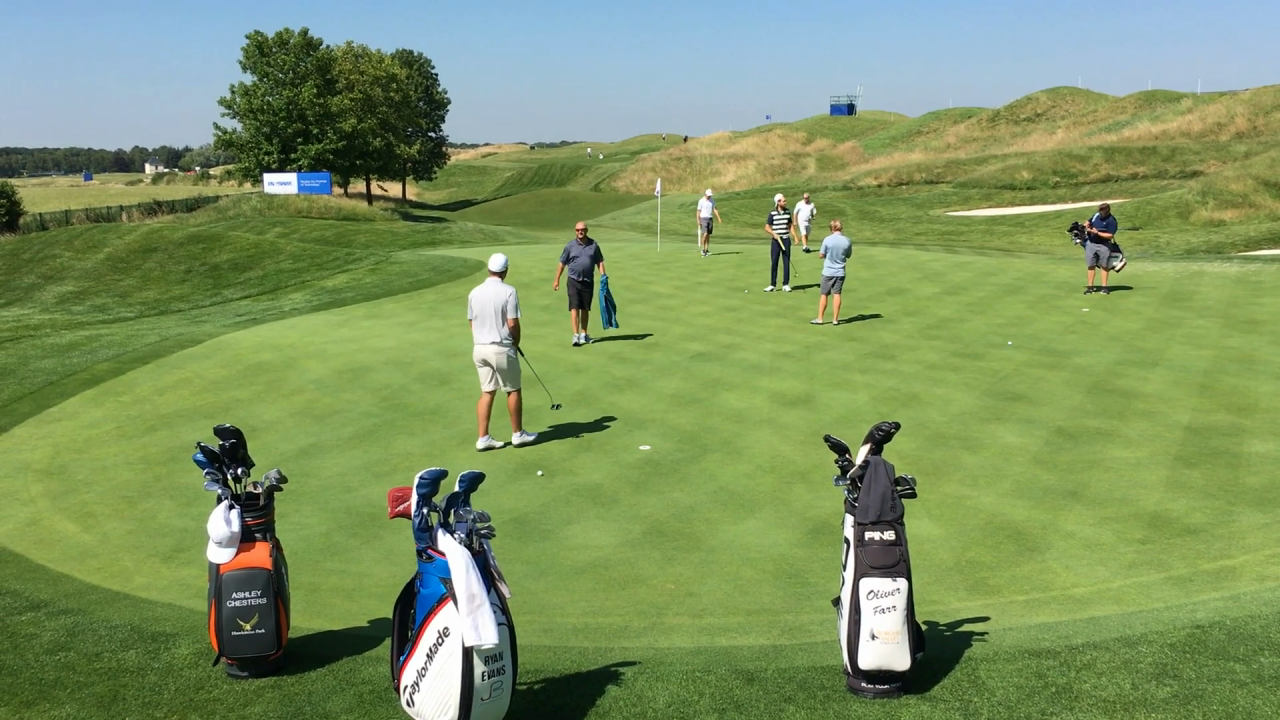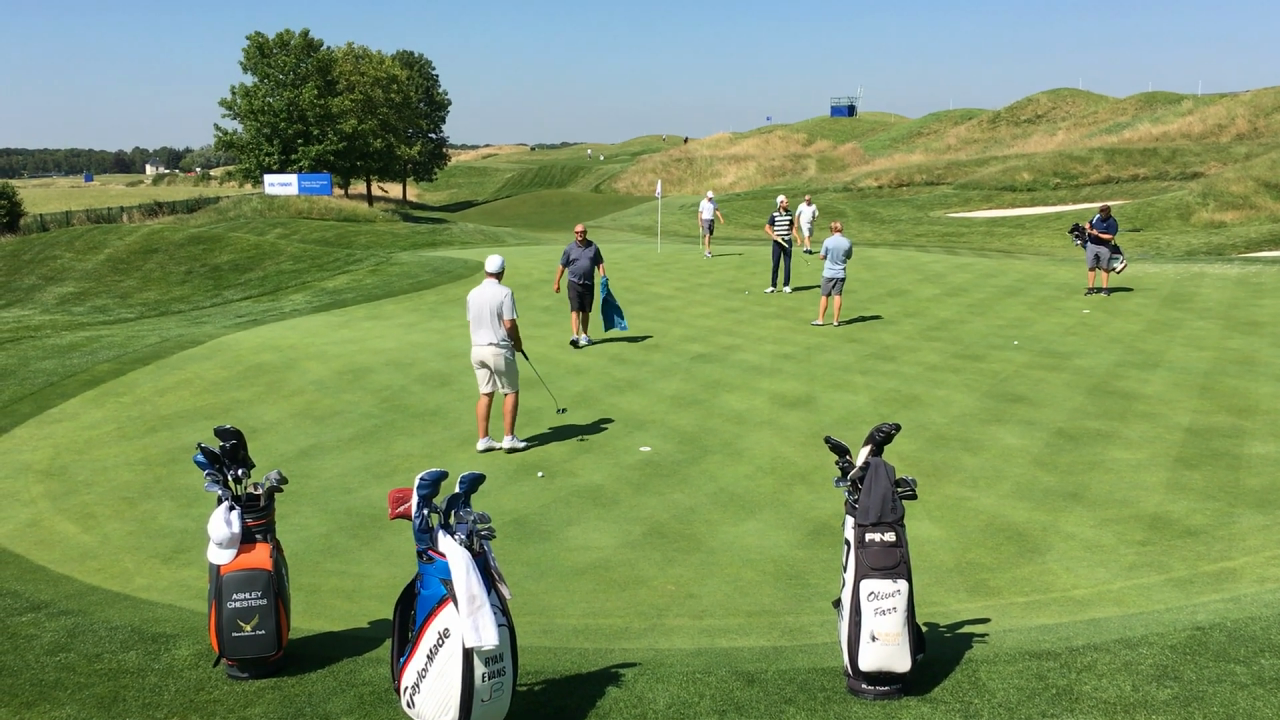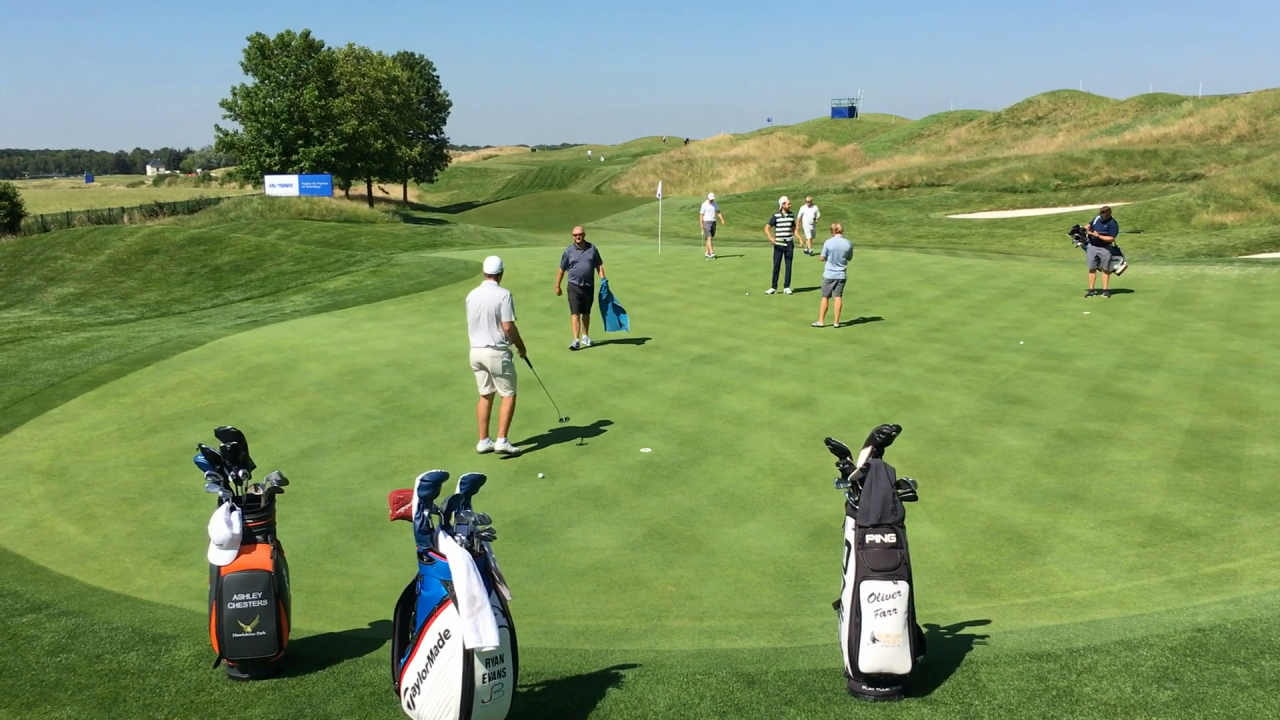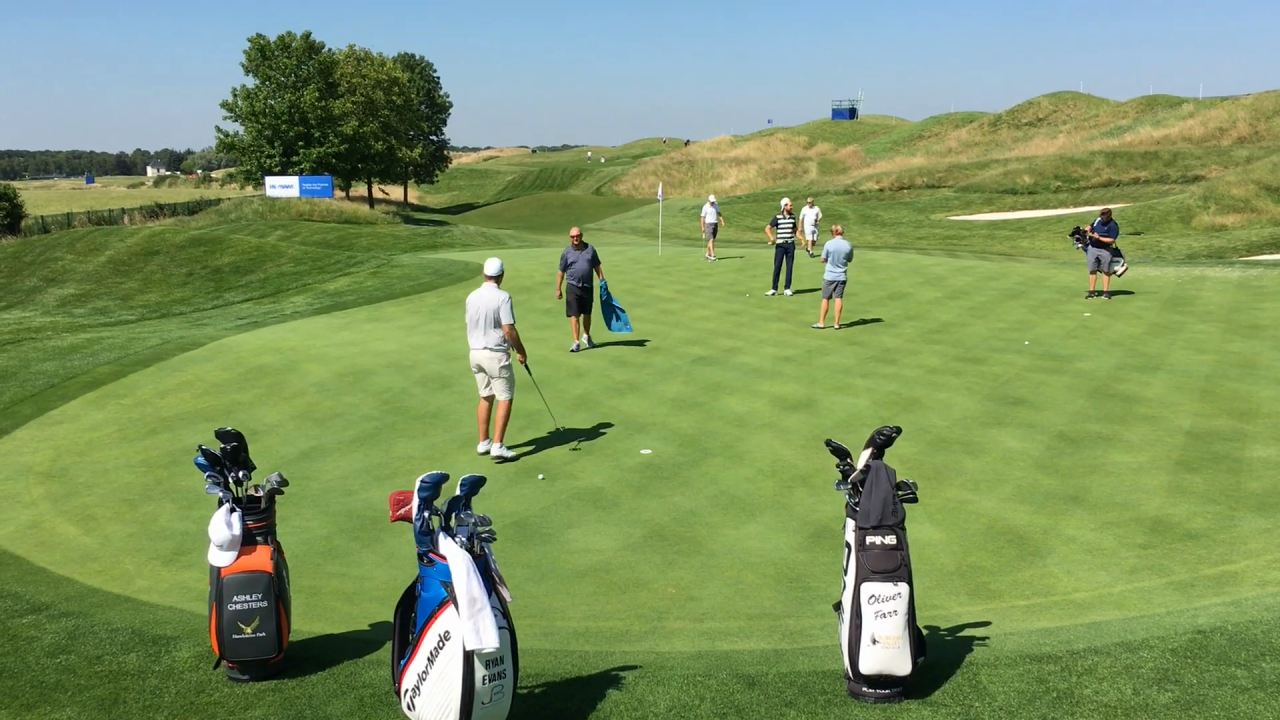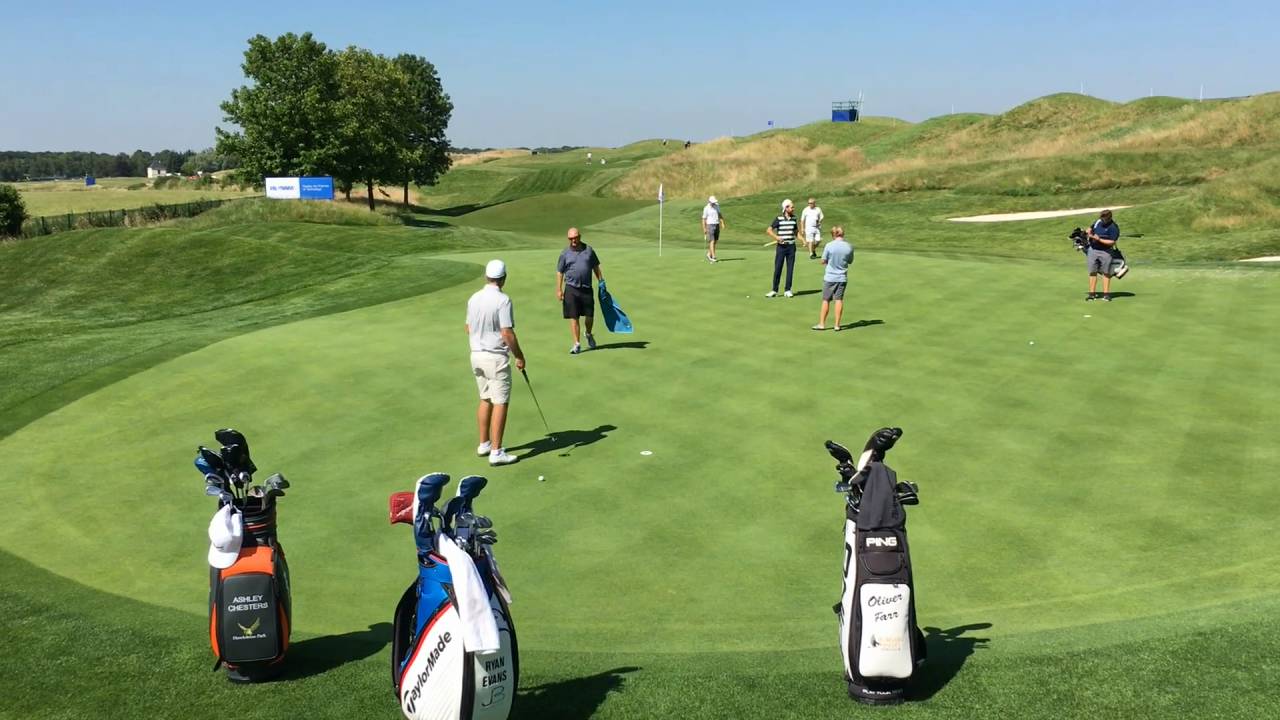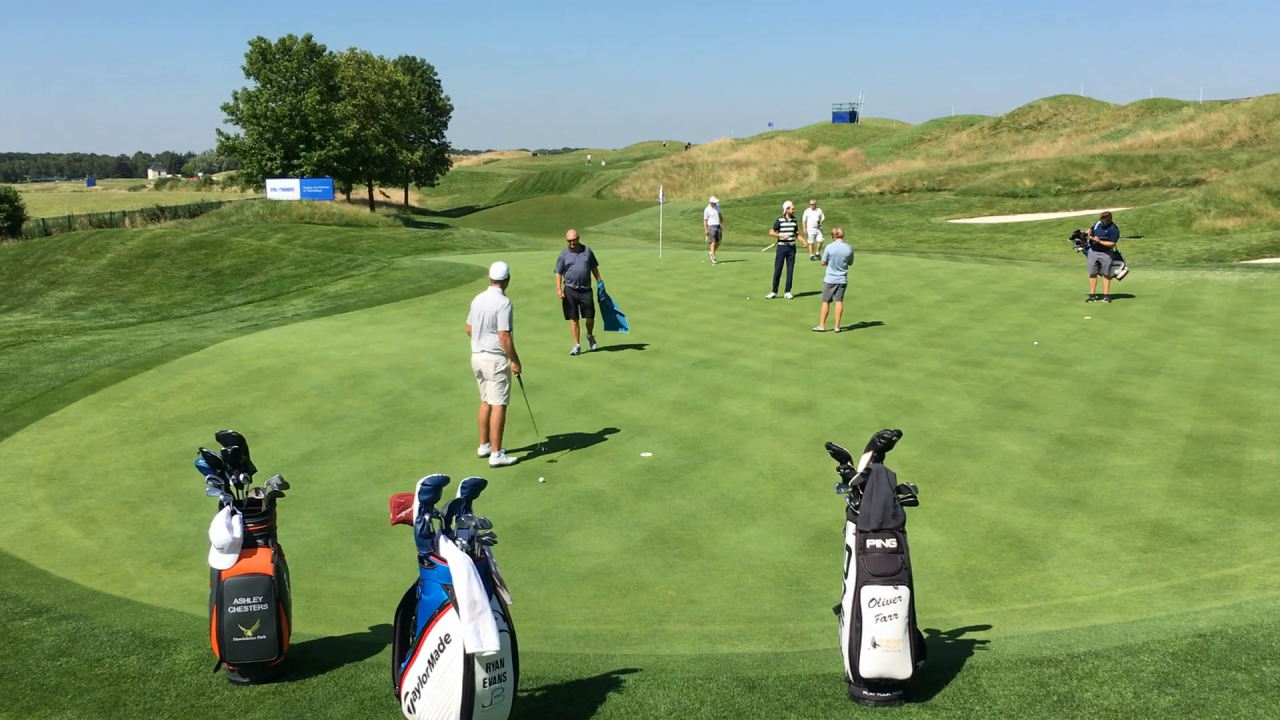
dt=0.1s
person 1, frame 1
left shoulder: (475, 293)
right shoulder: (509, 291)
left elbow: (472, 323)
right elbow: (513, 323)
right wrist: (516, 340)
left hip: (480, 348)
right hip: (501, 349)
left knee: (487, 393)
right knee: (513, 390)
left ankle: (483, 438)
right ankle: (518, 433)
person 1, frame 2
left shoulder: (472, 294)
right shoulder: (505, 292)
right elbow: (510, 324)
right wrist: (518, 342)
left hip: (477, 350)
right hip: (499, 350)
left knee: (485, 394)
right knee: (511, 392)
left ankle: (483, 440)
right ankle: (509, 438)
person 1, frame 3
left shoulder: (471, 295)
right shoulder: (503, 294)
right elbow: (508, 327)
right wrist: (520, 346)
left hip: (476, 351)
right hip: (497, 352)
left knee: (485, 396)
right knee: (508, 394)
left ankle: (484, 441)
right ankle: (502, 440)
person 1, frame 4
left shoulder: (471, 297)
right shoulder: (502, 297)
right elbow: (509, 329)
right wrist: (521, 351)
left hip: (475, 353)
right hip: (495, 354)
left knee: (486, 398)
right knee: (504, 399)
left ankle: (484, 442)
right ankle: (498, 445)
person 1, frame 5
left shoulder: (474, 298)
right shoulder: (503, 300)
left elbow: (468, 328)
right elbow: (507, 333)
right wrist: (519, 356)
left hip: (477, 355)
right hip: (495, 357)
left knee: (486, 400)
right knee: (500, 403)
left ankle: (484, 444)
right ankle: (496, 452)
person 1, frame 6
left shoulder: (477, 299)
right shoulder: (503, 302)
left elbow: (469, 330)
right elbow: (504, 336)
right wrist: (515, 361)
left hip: (477, 356)
right hip: (495, 358)
left knee: (486, 402)
right knee: (499, 405)
left ankle: (484, 445)
right ankle: (496, 454)
